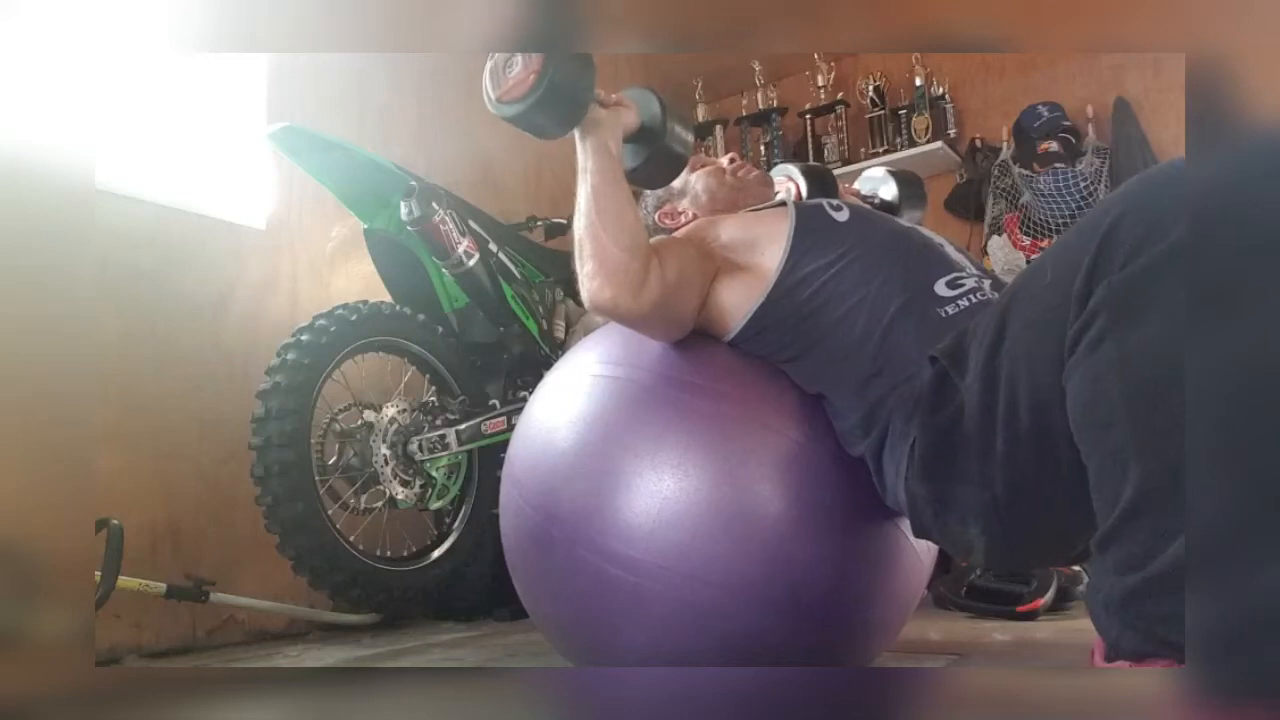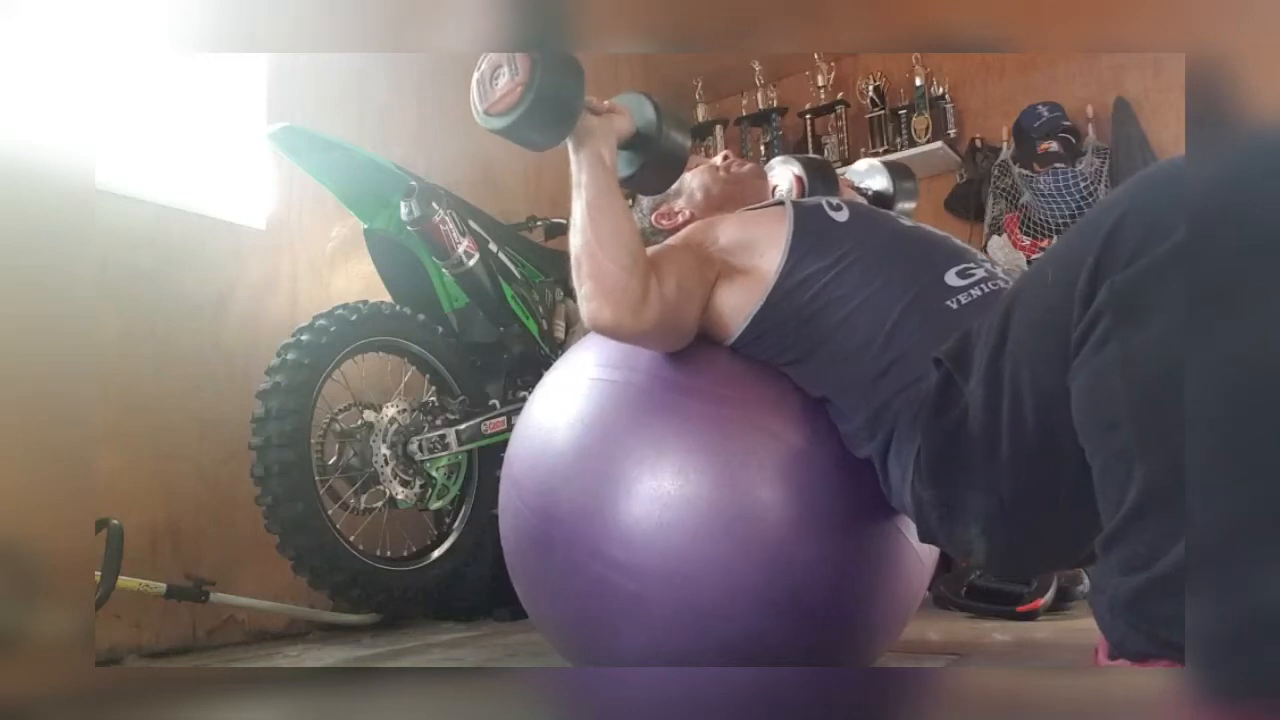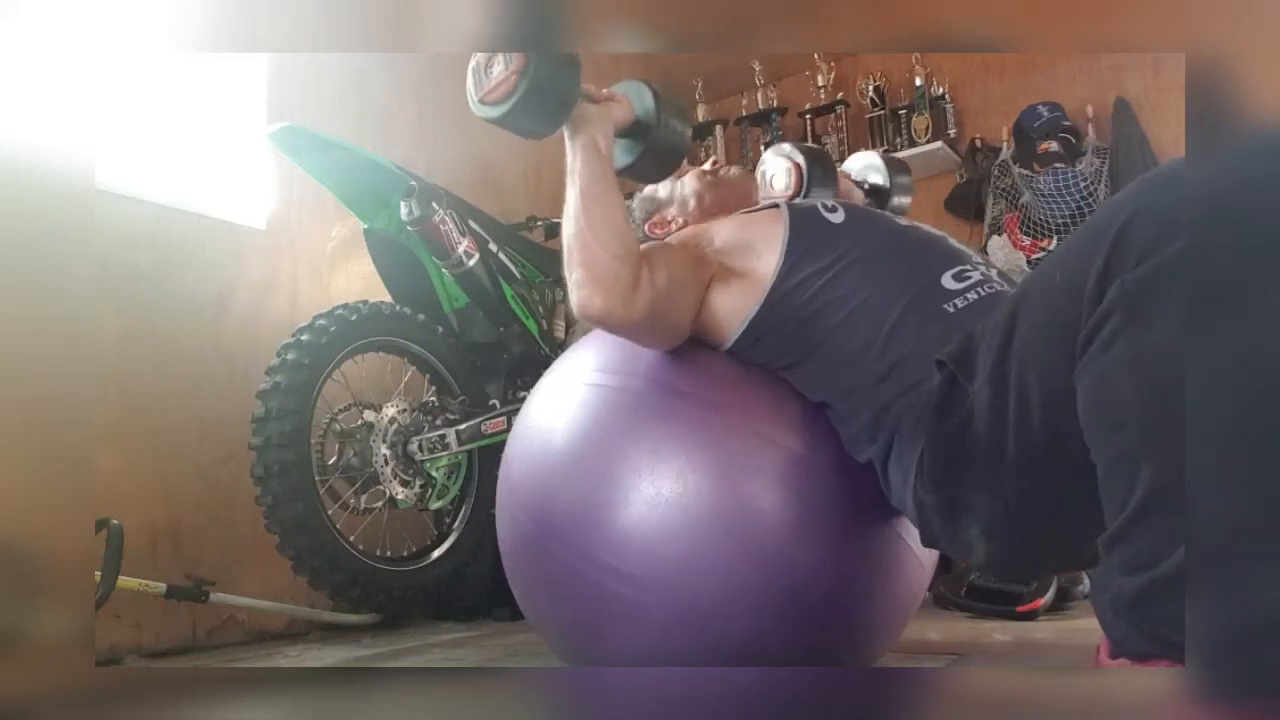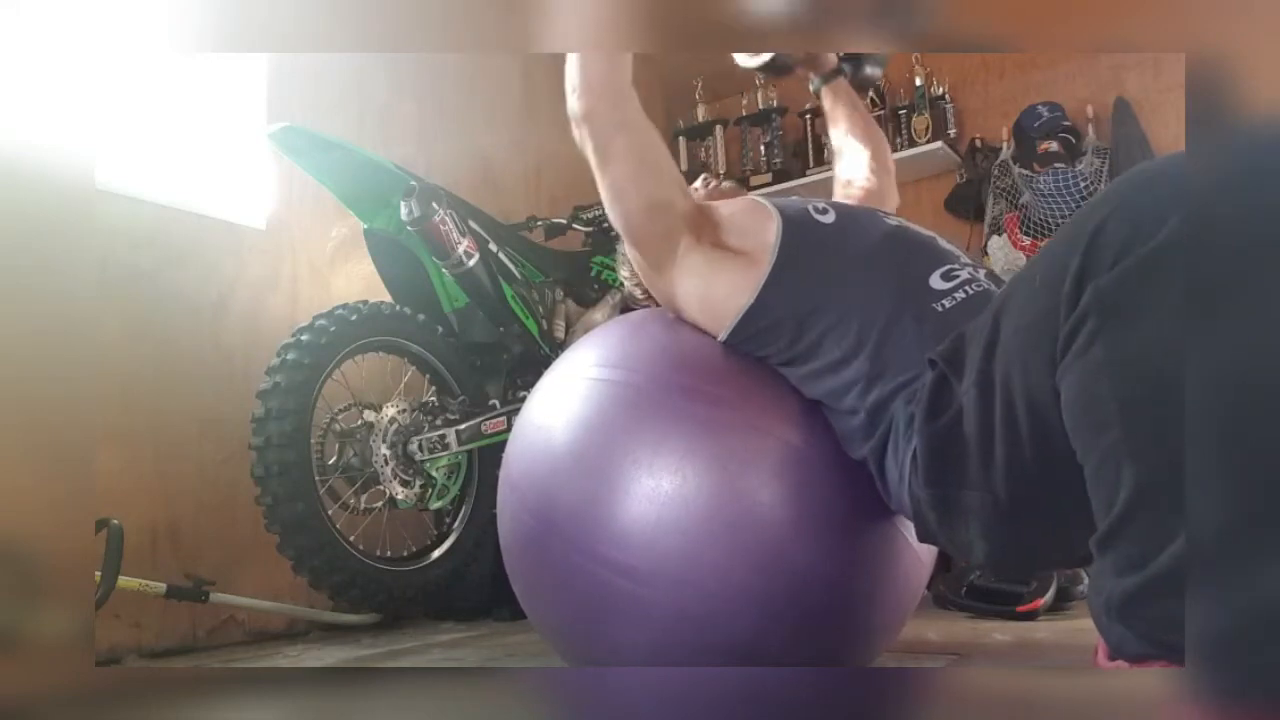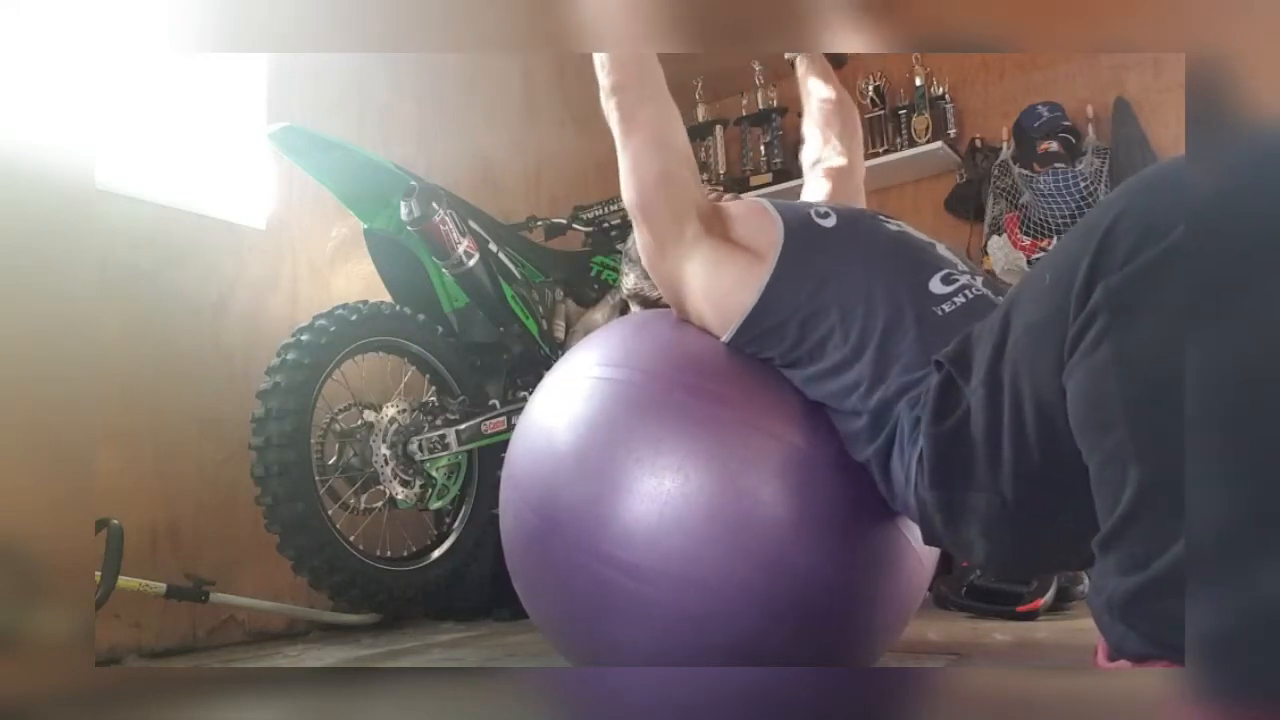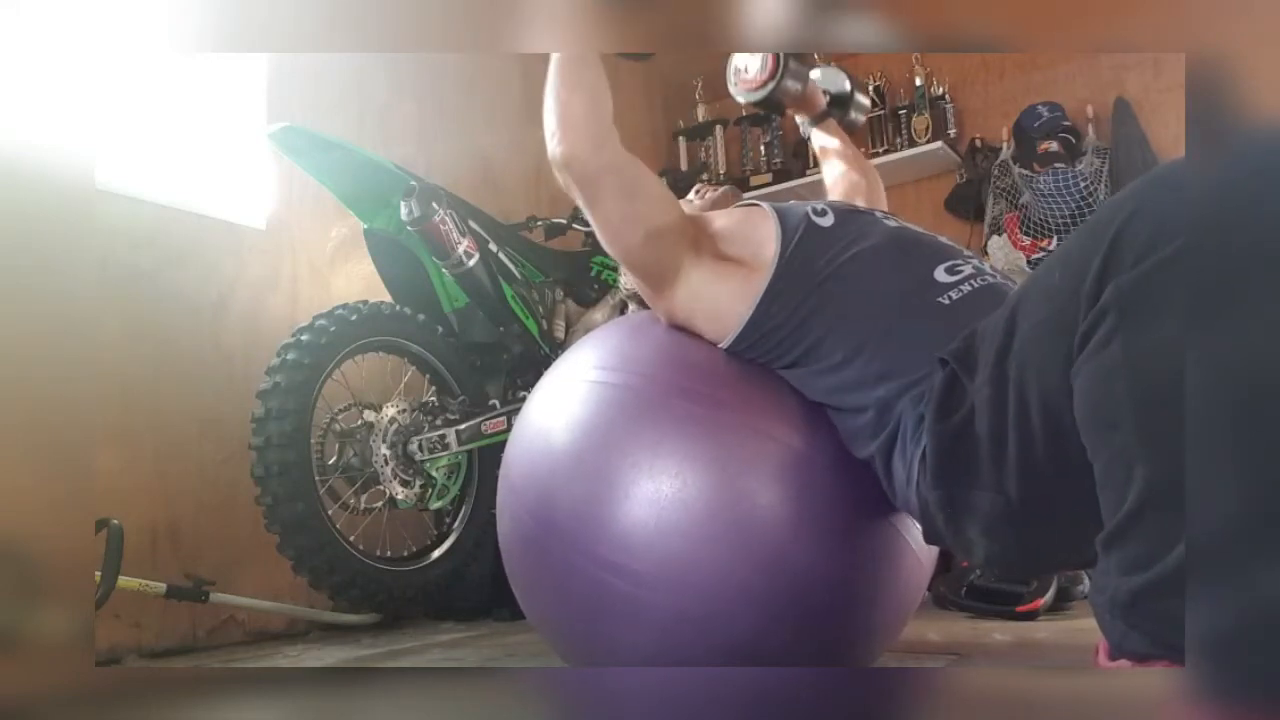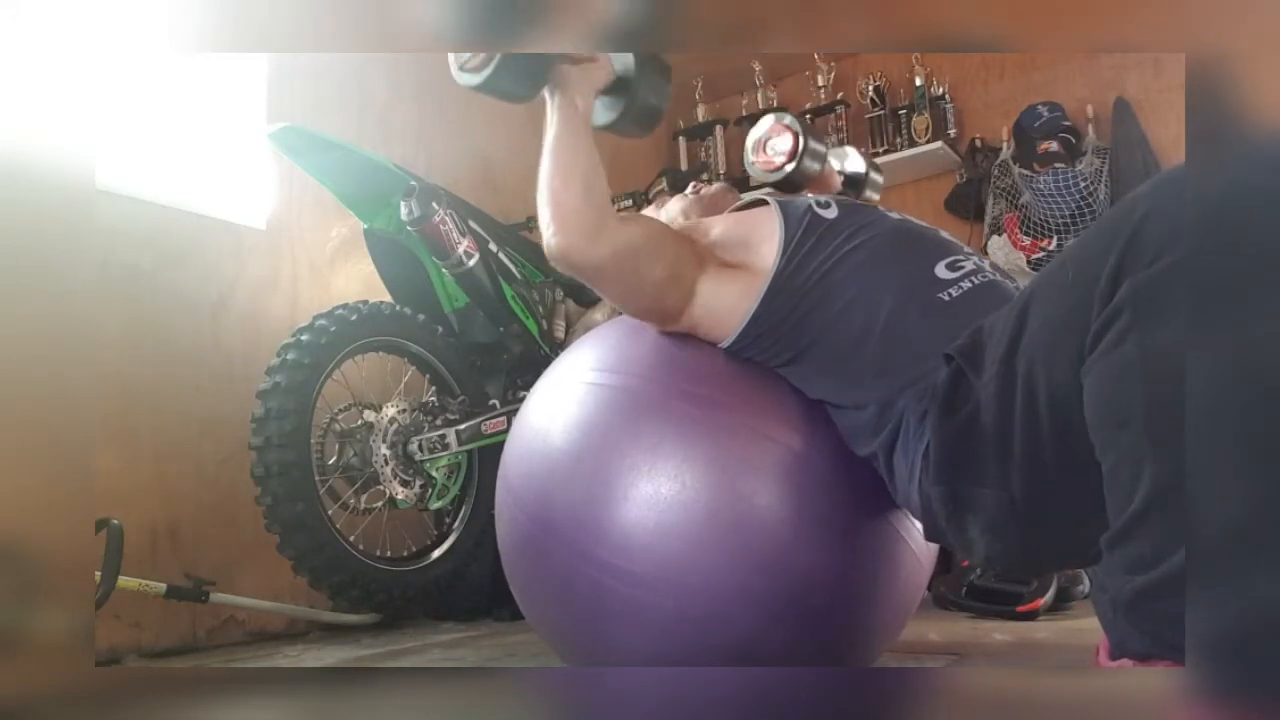
dt=0.5s
person 1, frame 1
left shoulder: (800, 235)
right shoulder: (706, 247)
right elbow: (617, 287)
left wrist: (856, 216)
right wrist: (599, 138)
right hip: (967, 433)
right knee: (1158, 217)
person 1, frame 2
left shoulder: (806, 239)
right shoulder: (703, 250)
right elbow: (617, 305)
left wrist: (854, 210)
right wrist: (593, 148)
right hip: (970, 428)
right knee: (1160, 216)
person 1, frame 3
left shoulder: (796, 236)
right shoulder: (698, 258)
right elbow: (608, 296)
left wrist: (854, 205)
right wrist: (590, 138)
right hip: (967, 426)
person 1, frame 4
left shoulder: (795, 235)
right shoulder: (685, 250)
left elbow: (870, 168)
right elbow: (601, 116)
left wrist: (826, 77)
right hip: (964, 433)
person 1, frame 5
left shoulder: (808, 224)
right shoulder: (691, 249)
left elbow: (835, 144)
right elbow: (629, 96)
left wrist: (806, 55)
right hip: (966, 432)
right knee: (1161, 213)
right ankle: (1151, 643)
person 1, frame 6
left shoulder: (801, 223)
right shoulder: (683, 257)
left elbow: (854, 177)
right elbow: (582, 152)
left wrist: (813, 111)
right wrist: (575, 42)
right hip: (964, 424)
right knee: (1165, 213)
right ankle: (1148, 642)
person 1, frame 7
left shoulder: (782, 232)
right shoulder: (690, 263)
right elbow: (580, 241)
left wrist: (825, 190)
right wrist: (570, 98)
right hip: (978, 427)
right knee: (1182, 217)
right ankle: (1159, 644)
